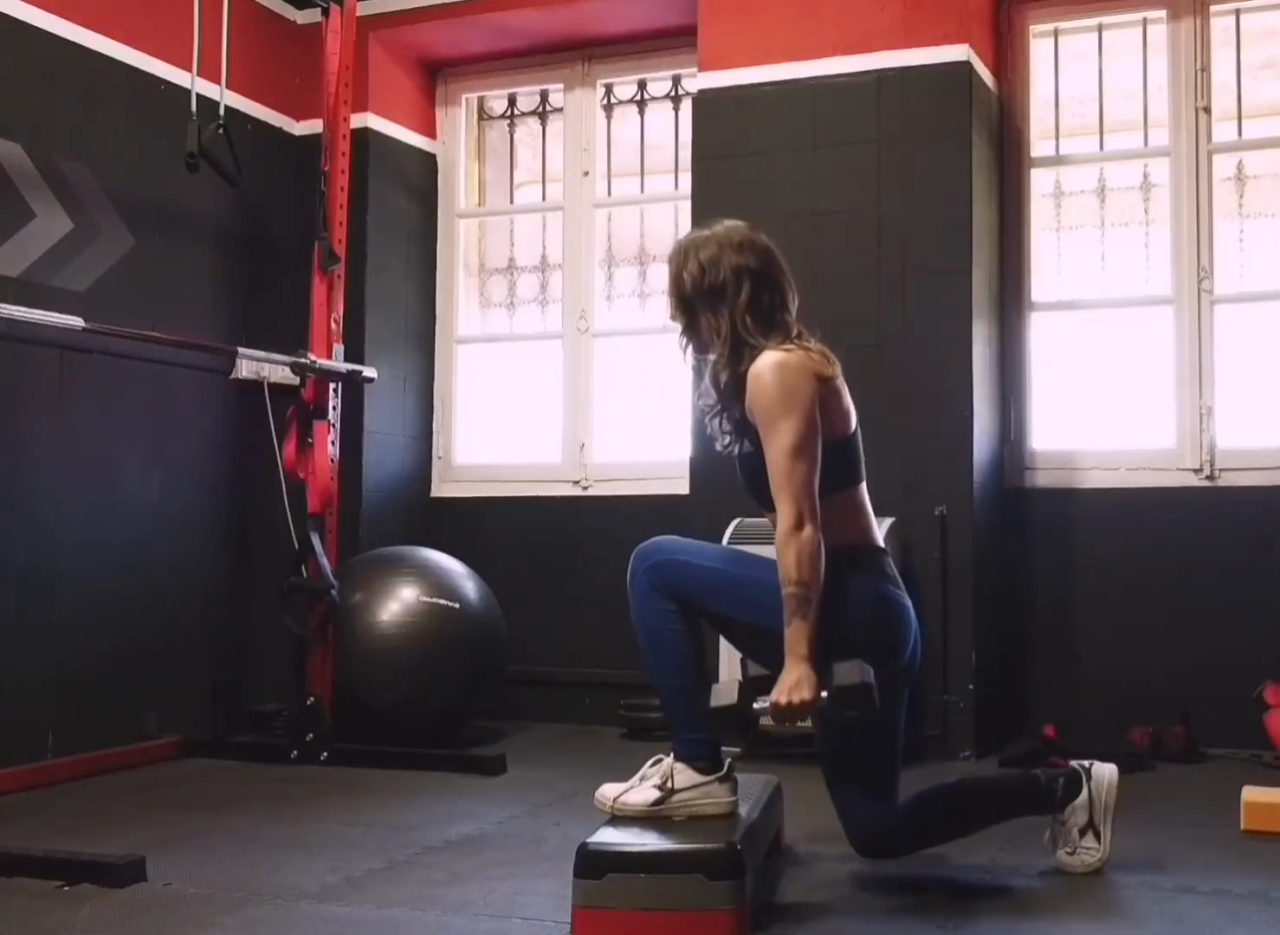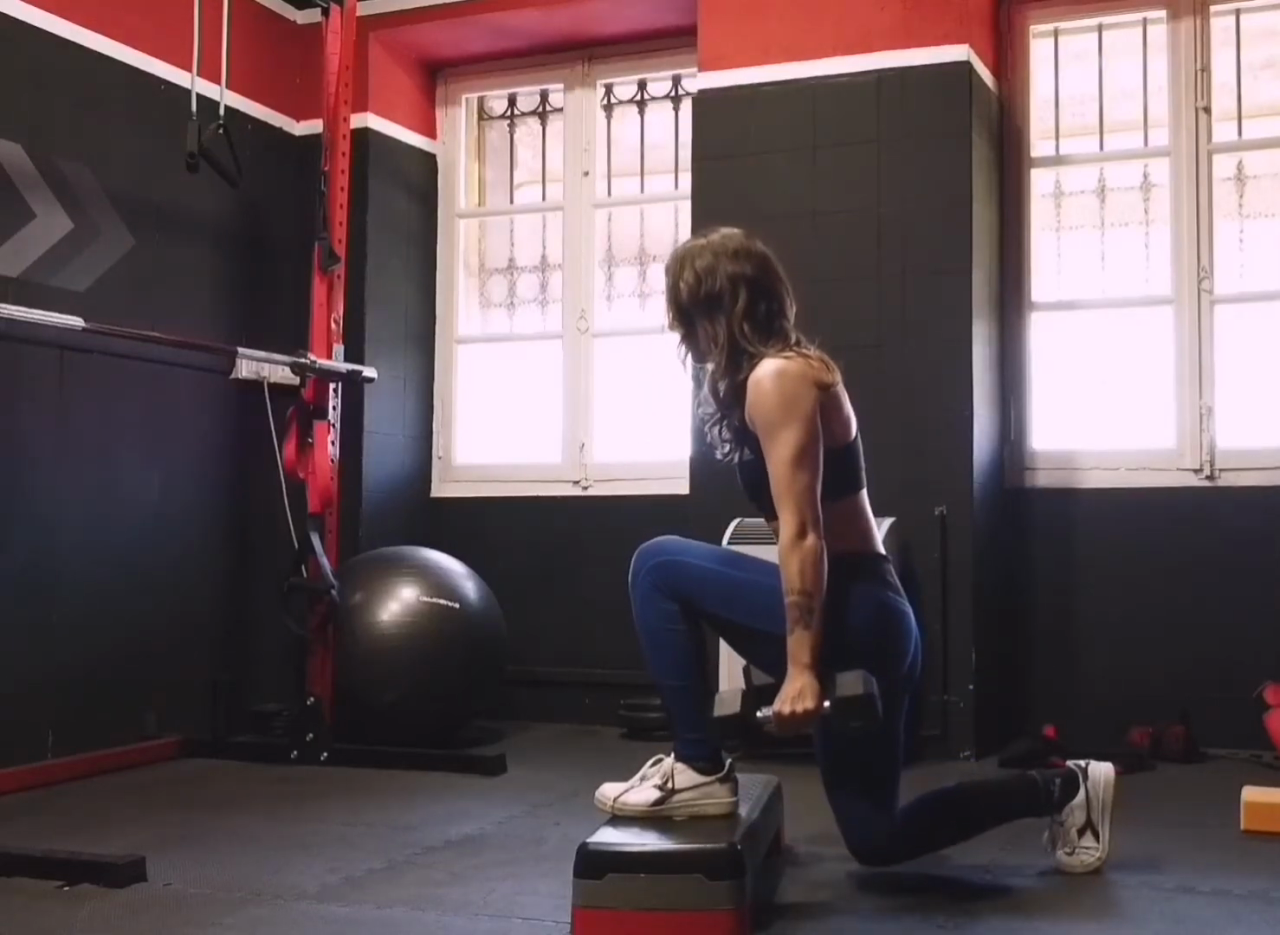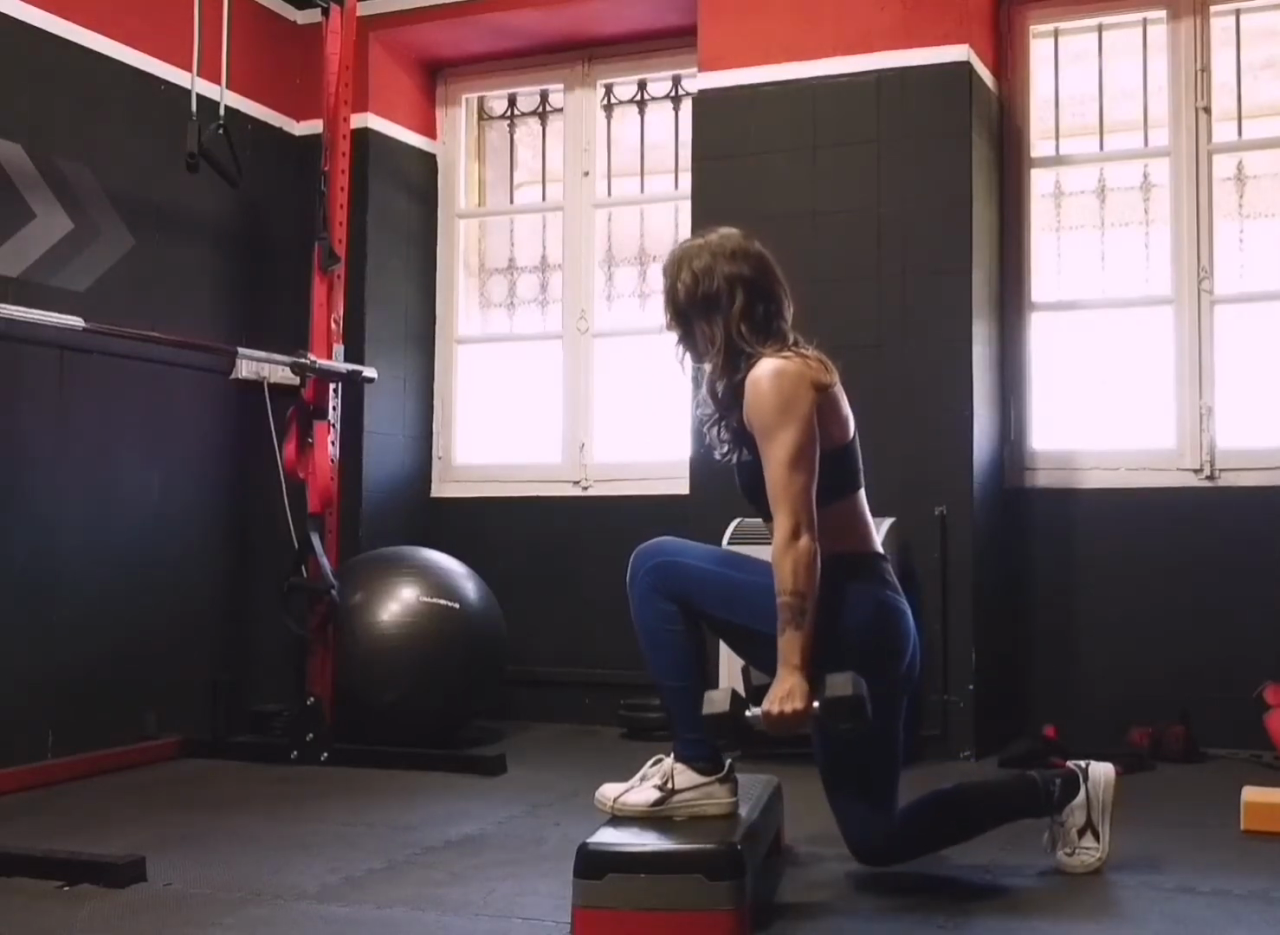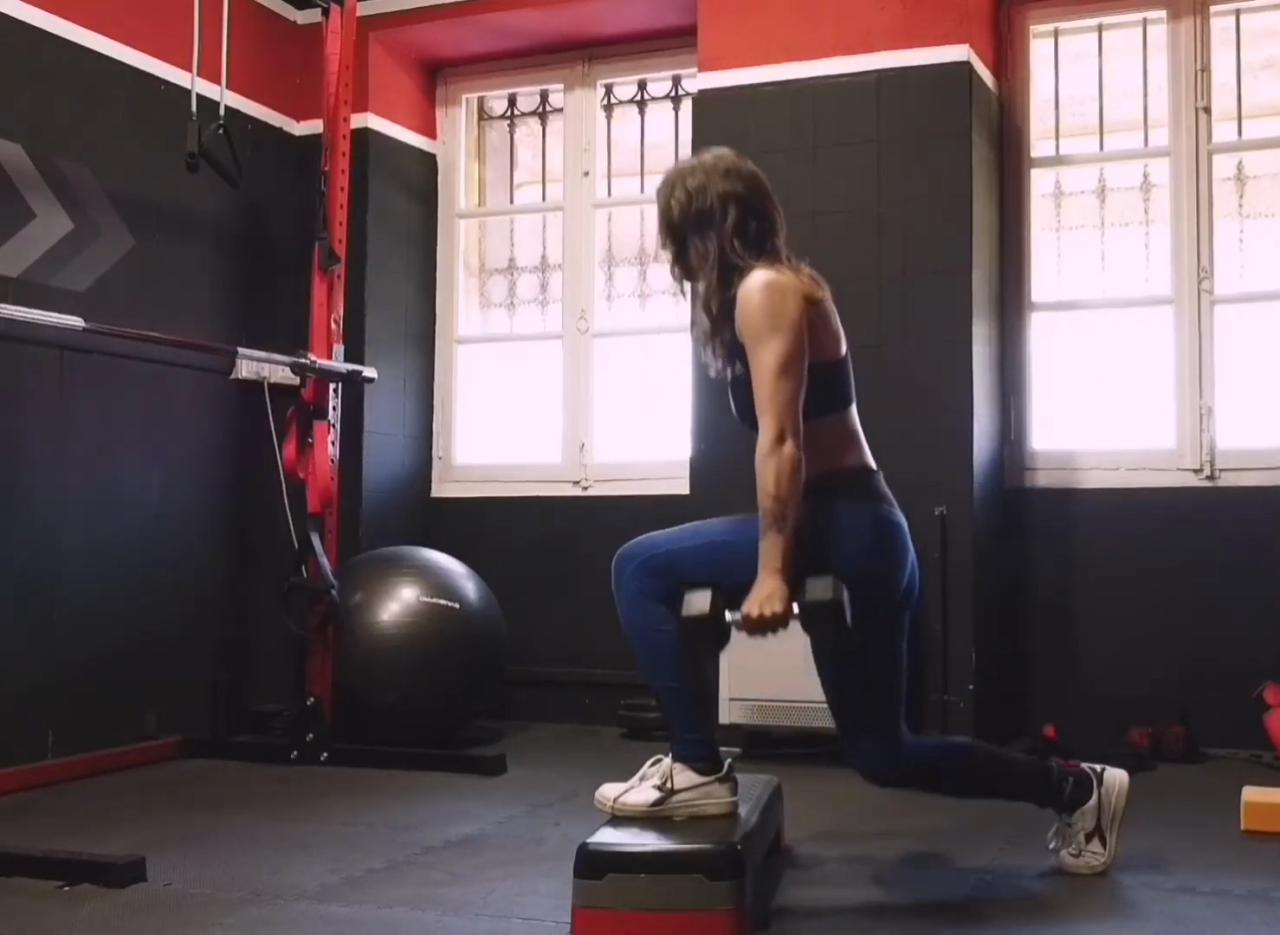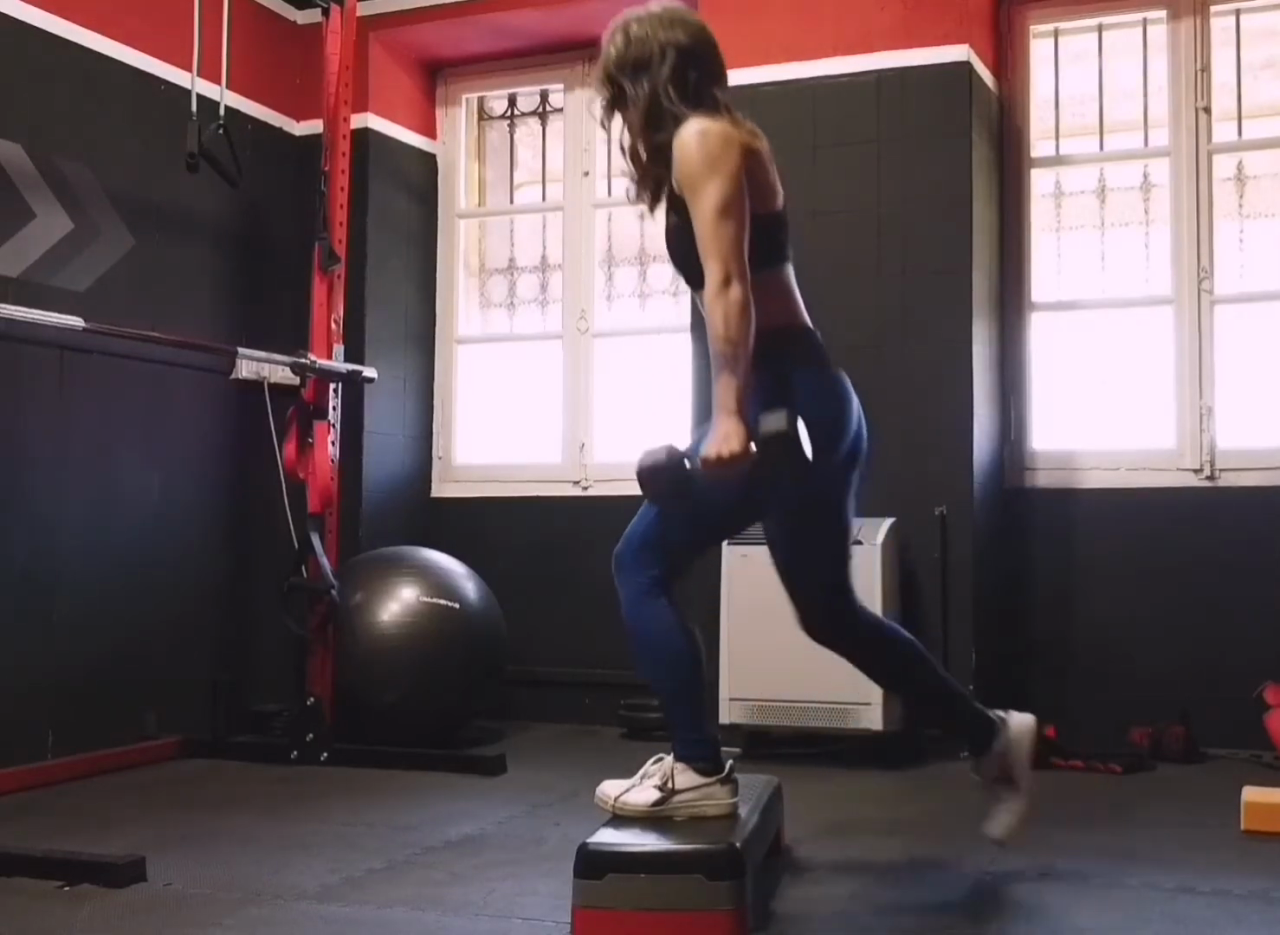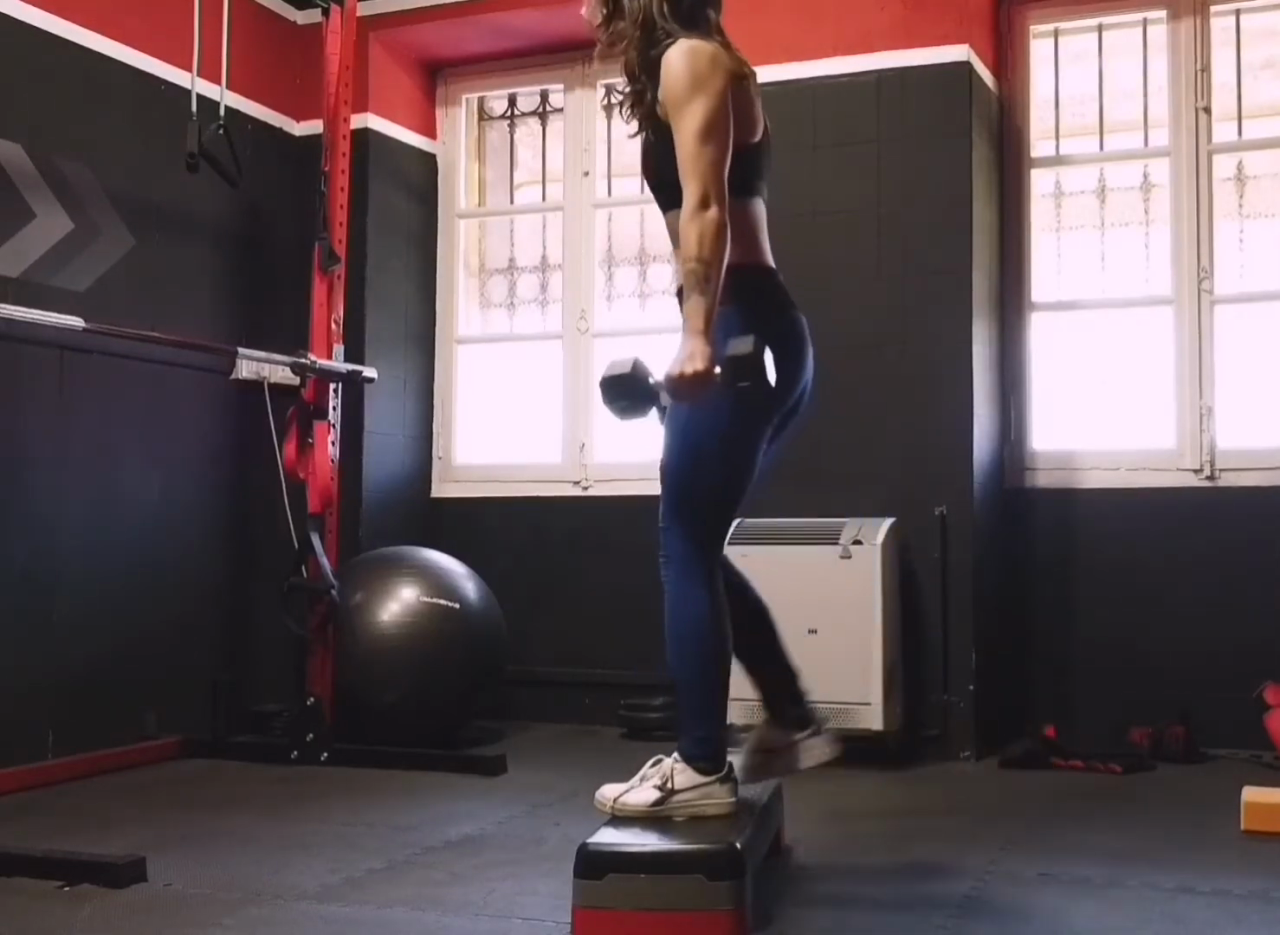
dt=0.3s
person 1, frame 1
left shoulder: (776, 369)
right shoulder: (789, 361)
left elbow: (799, 525)
left wrist: (798, 658)
left hip: (849, 607)
right hip: (860, 603)
left knee: (657, 569)
right knee: (878, 829)
left ankle: (697, 771)
right ankle: (1067, 788)
person 1, frame 2
left shoulder: (775, 378)
right shoulder: (788, 368)
left elbow: (802, 534)
left wrist: (801, 668)
left hip: (850, 613)
right hip: (861, 609)
left knee: (659, 568)
right knee: (878, 837)
left ankle: (697, 772)
right ankle: (1063, 789)
person 1, frame 3
left shoulder: (774, 377)
right shoulder: (785, 369)
left elbow: (797, 537)
left wrist: (789, 669)
left hip: (848, 613)
right hip: (858, 610)
left knee: (657, 568)
right knee: (876, 836)
left ankle: (698, 772)
right ankle: (1066, 788)
person 1, frame 4
left shoulder: (764, 289)
right shoulder: (780, 285)
left elbow: (782, 444)
left wrist: (771, 573)
right wrist: (778, 556)
left hip: (843, 533)
right hip: (856, 530)
left knee: (643, 570)
right knee: (884, 752)
left ankle: (698, 772)
right ankle: (1076, 788)
person 1, frame 5
left shoulder: (701, 138)
right shoulder: (718, 141)
left elbow: (729, 290)
left wrist: (726, 420)
right wrist: (732, 414)
left hip: (779, 400)
right hip: (813, 400)
left knee: (642, 565)
right knee: (829, 611)
left ankle: (696, 773)
right ankle: (990, 736)
person 1, frame 6
right shoulder: (702, 66)
left elbow: (705, 209)
left wrist: (697, 335)
left hip: (741, 332)
right hip: (762, 334)
left knee: (685, 552)
right knee: (692, 549)
left ankle: (703, 770)
right ankle: (791, 721)
